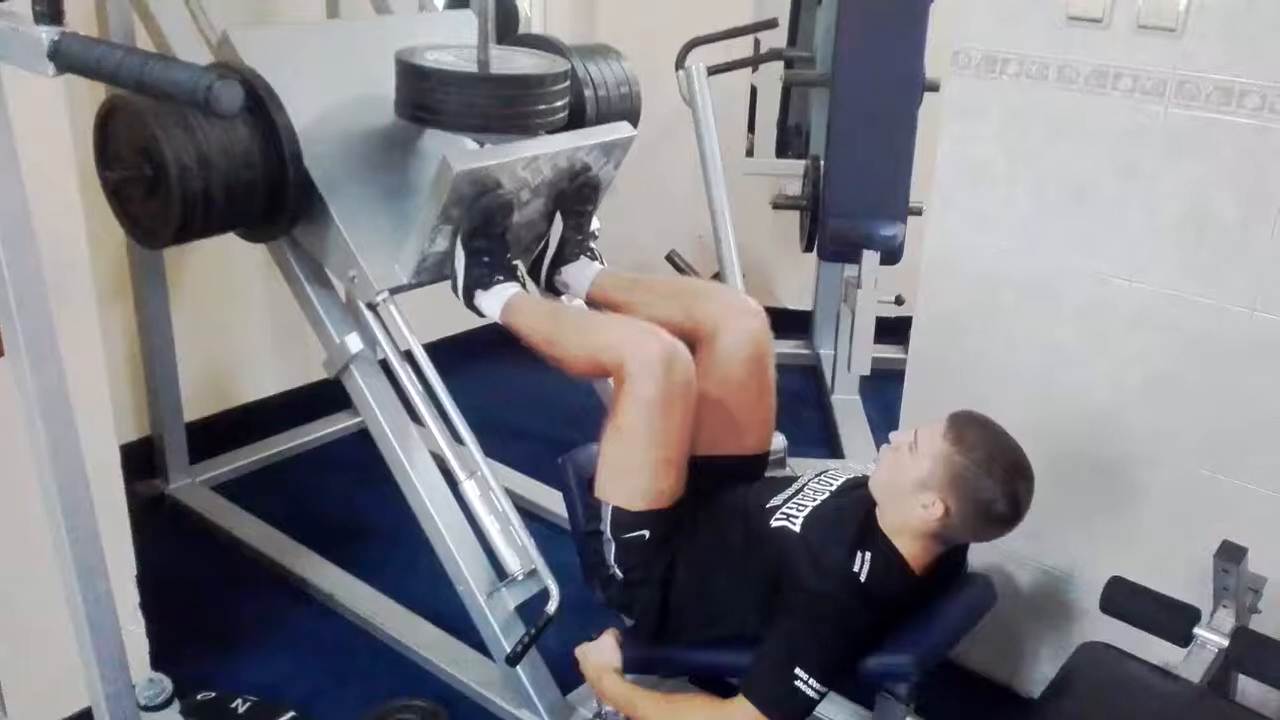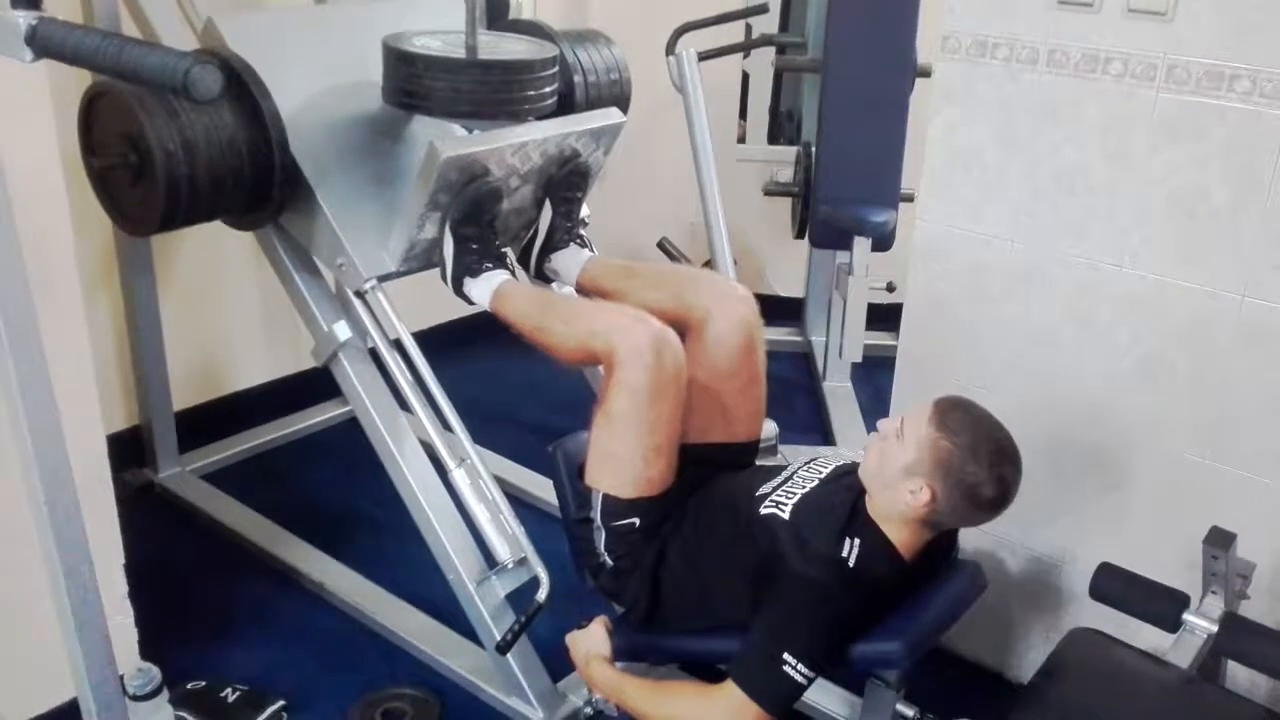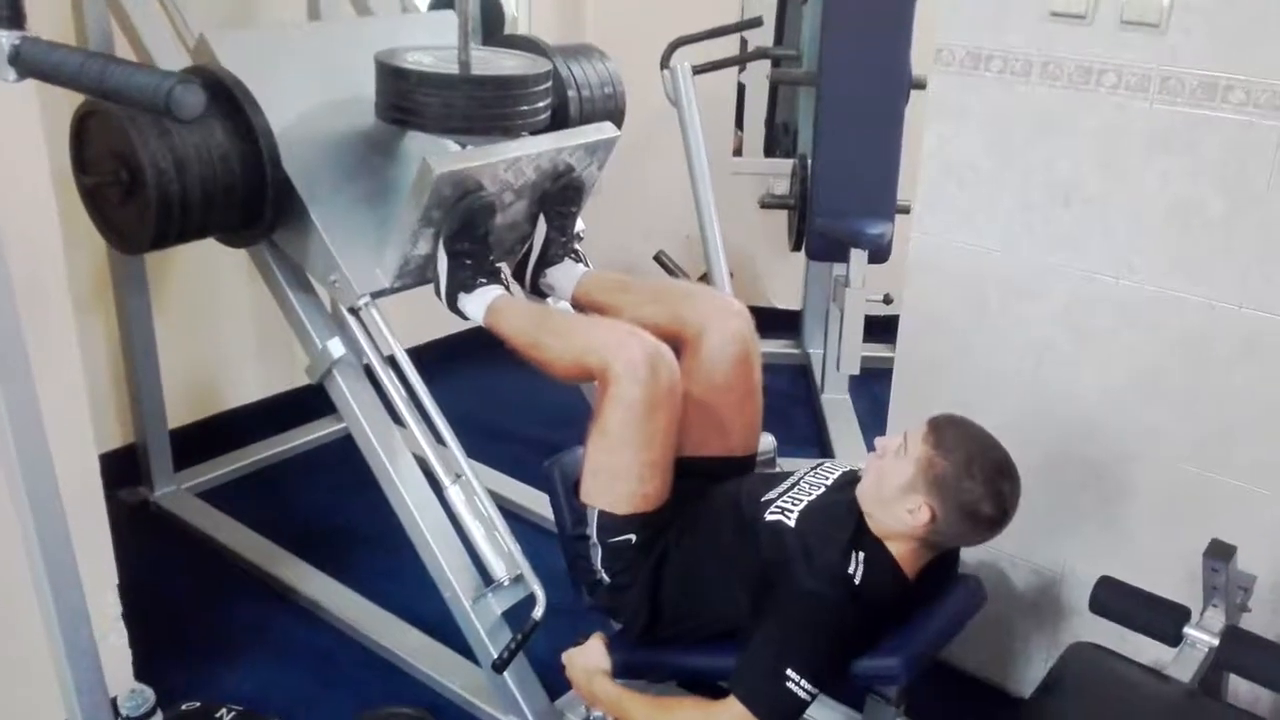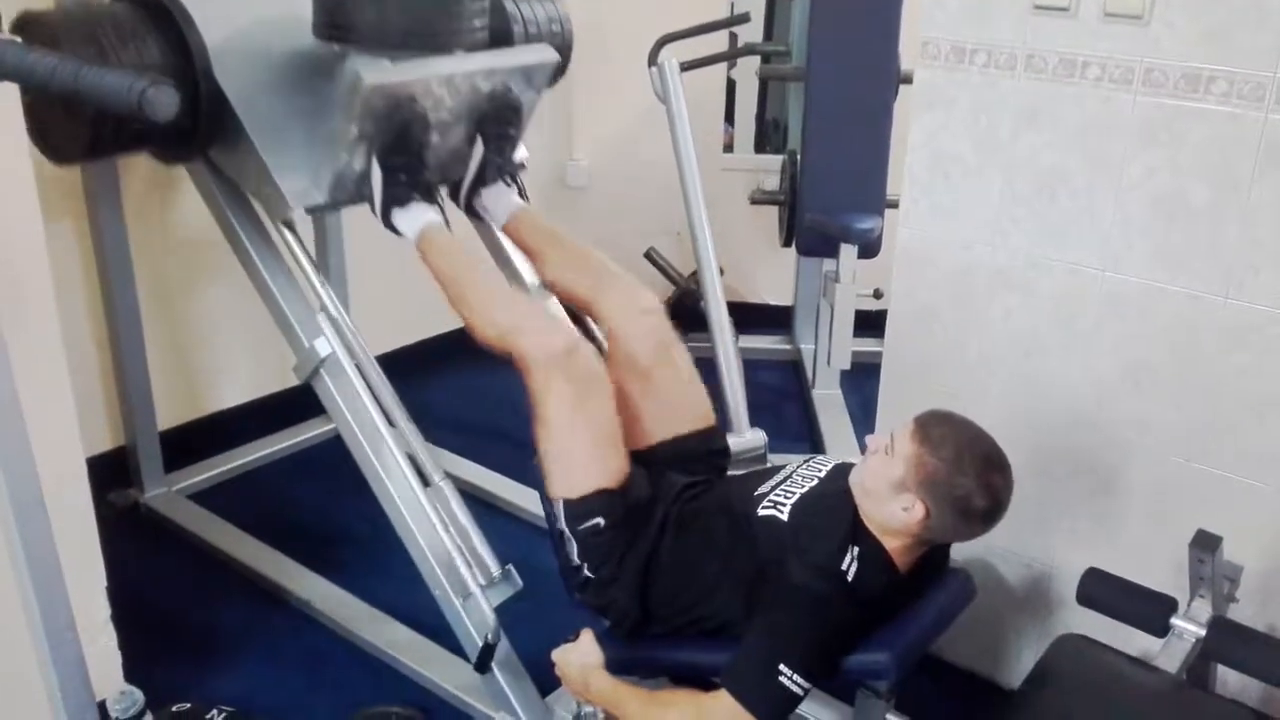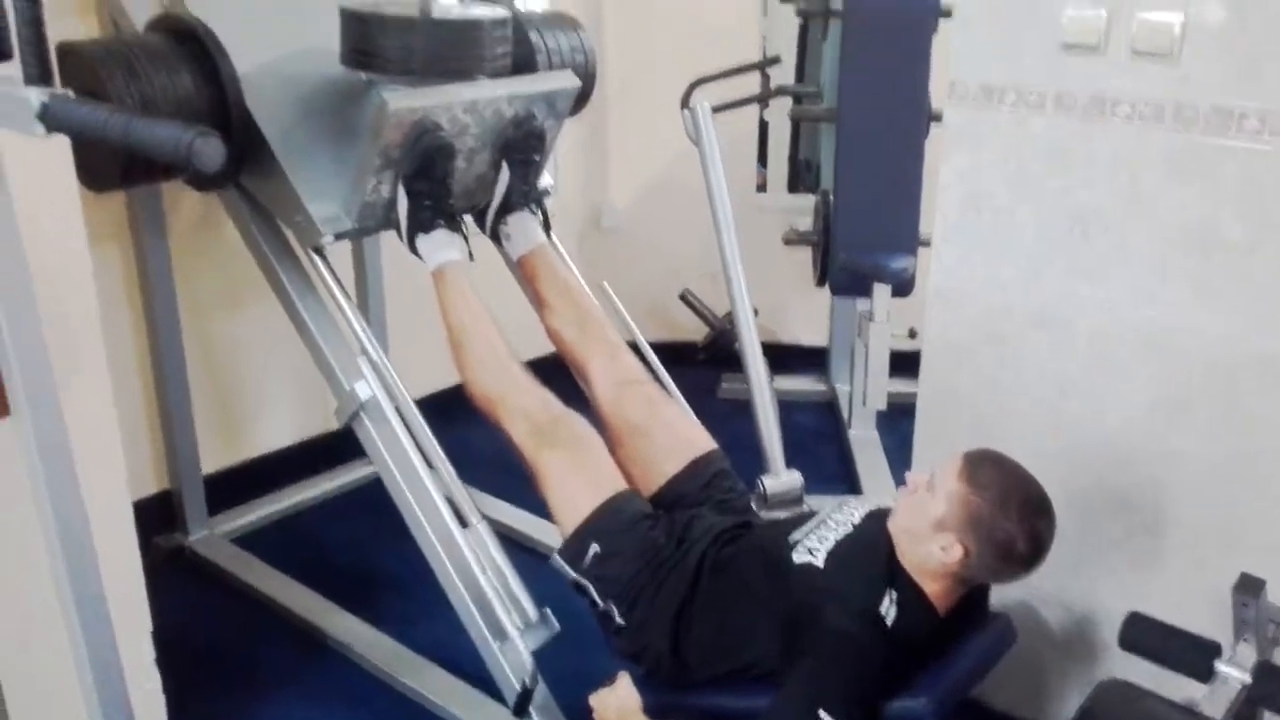
dt=1s
person 1, frame 1
left shoulder: (838, 598)
right shoulder: (929, 545)
left hip: (651, 569)
right hip: (725, 506)
left knee: (653, 355)
right knee: (736, 320)
left ankle: (498, 295)
right ankle: (575, 272)
person 1, frame 2
left shoulder: (829, 583)
right shoulder: (921, 527)
left hip: (640, 557)
right hip: (714, 492)
left knee: (643, 341)
right knee: (726, 307)
left ankle: (488, 282)
right ankle: (567, 258)
person 1, frame 3
left shoulder: (830, 599)
right shoulder: (917, 544)
left hip: (638, 571)
right hip: (710, 500)
left knee: (637, 359)
right knee: (722, 323)
left ankle: (482, 297)
right ankle: (560, 272)
person 1, frame 4
left shoulder: (822, 593)
right shoulder: (907, 528)
left hip: (625, 561)
right hip: (696, 497)
left knee: (553, 347)
right knee: (632, 311)
left ankle: (419, 218)
right ankle: (496, 197)
person 1, frame 5
left shoulder: (861, 634)
right shoulder: (944, 574)
left hip: (661, 595)
right hip: (728, 537)
left knee: (544, 421)
right knee: (615, 372)
left ankle: (443, 248)
right ankle: (519, 225)
